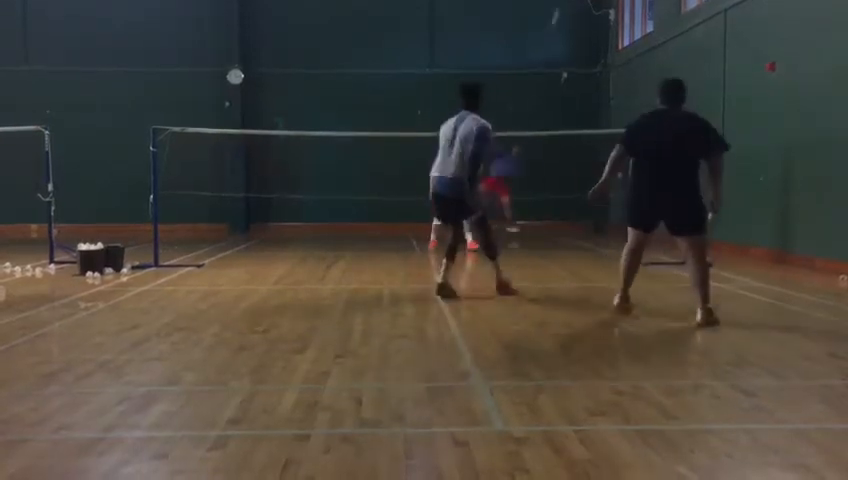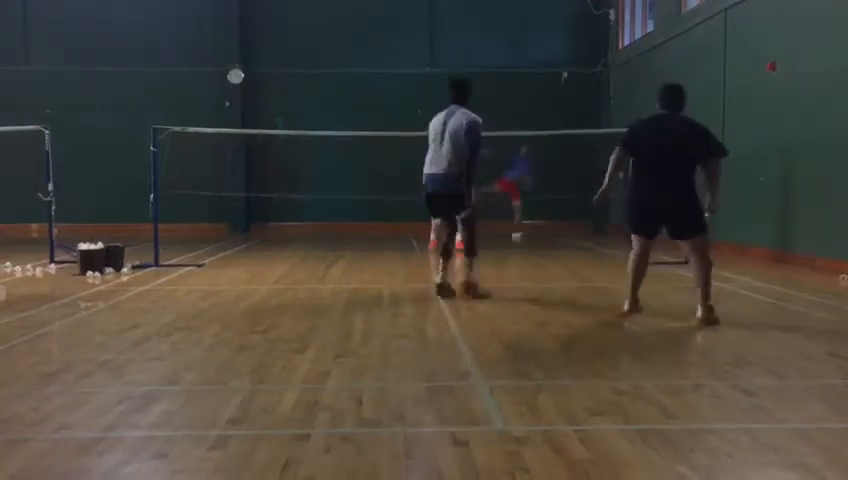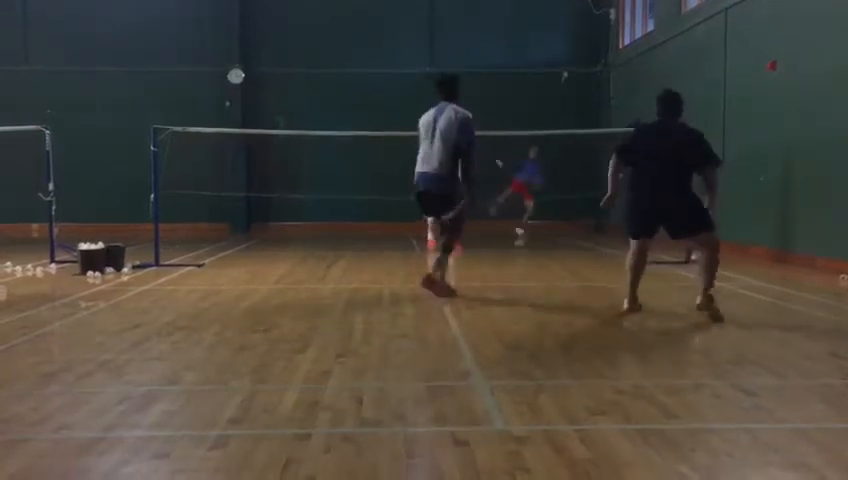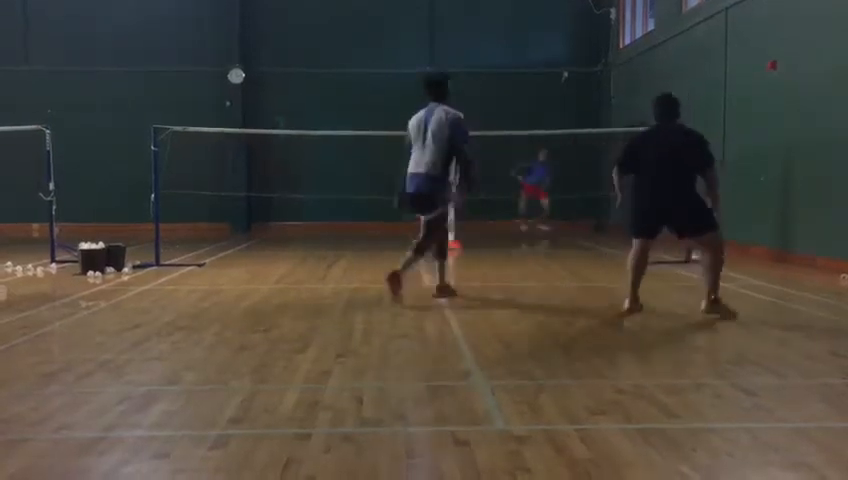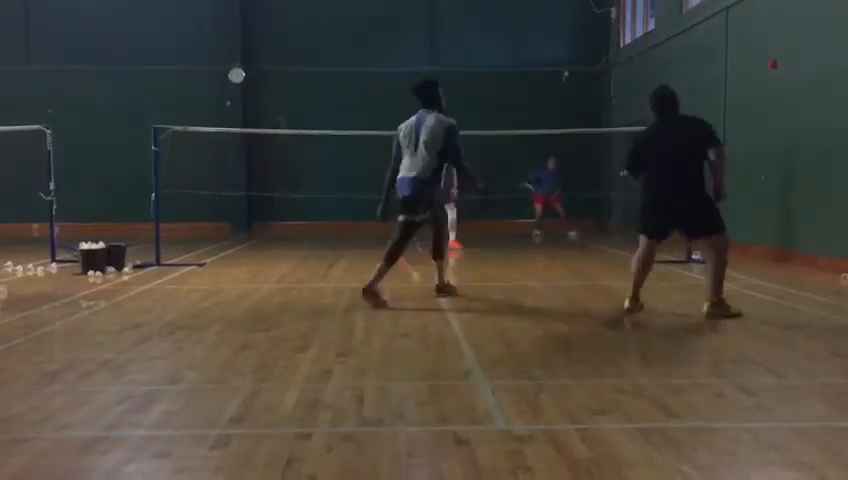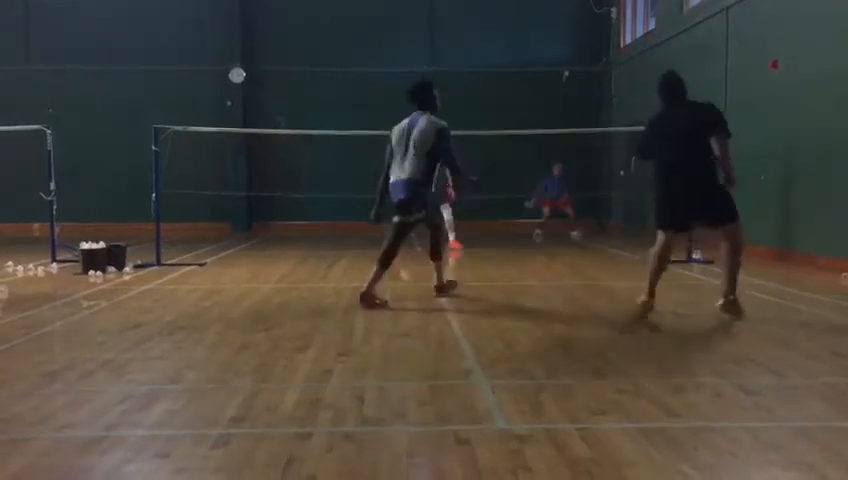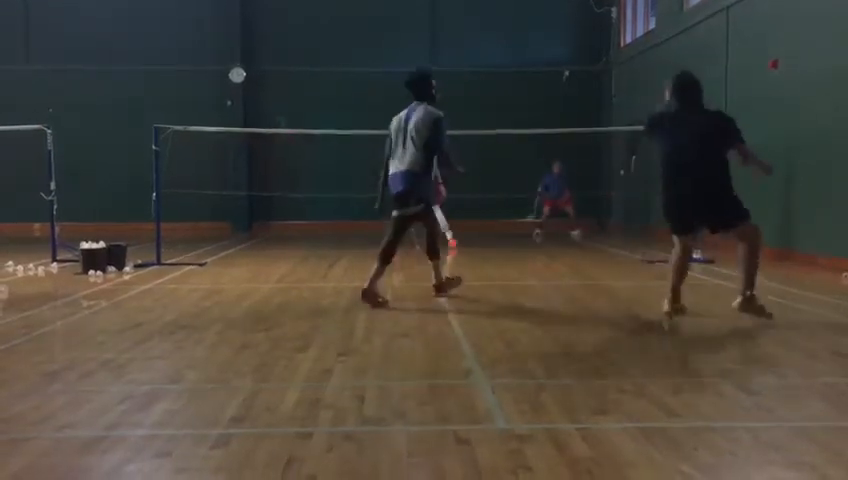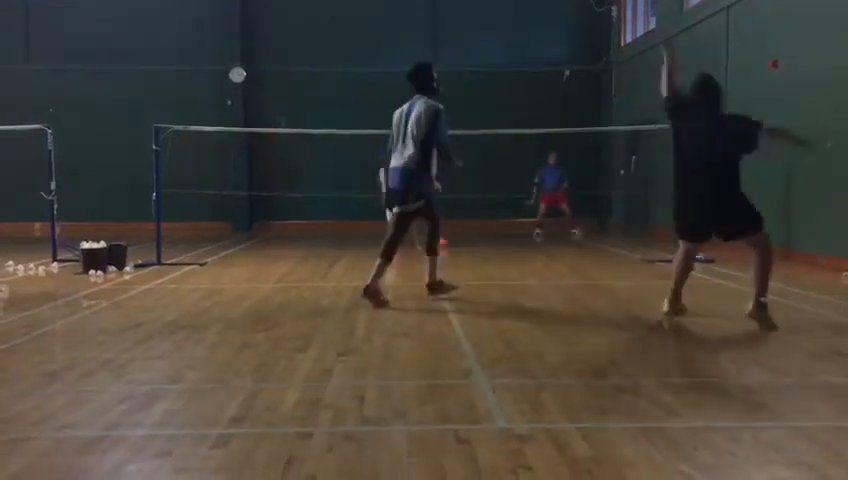
dt=0.1s
person 1, frame 1
left shoulder: (643, 123)
right shoulder: (698, 125)
left elbow: (621, 152)
right elbow: (715, 159)
left wrist: (605, 181)
right wrist: (716, 193)
left hip: (643, 193)
right hip: (682, 196)
left knee: (635, 243)
right knee: (696, 252)
left ankle: (623, 295)
right ankle: (704, 309)
person 1, frame 2
left shoulder: (642, 127)
right shoulder: (696, 130)
left elbow: (620, 154)
right elbow: (713, 163)
left wrist: (607, 185)
right wrist: (713, 196)
left hip: (643, 198)
right hip: (679, 199)
left knee: (641, 248)
right knee: (700, 251)
left ankle: (632, 300)
right ankle: (704, 307)
person 1, frame 3
left shoulder: (640, 134)
right shoulder: (693, 136)
left elbow: (617, 161)
right elbow: (709, 171)
left wrist: (612, 191)
right wrist: (711, 200)
left hip: (641, 199)
right hip: (678, 199)
left knee: (638, 248)
right knee: (710, 245)
left ankle: (631, 299)
right ankle: (706, 295)
person 1, frame 4
left shoulder: (640, 140)
right shoulder: (693, 138)
left elbow: (619, 170)
right elbow: (709, 173)
left wrist: (621, 196)
right wrist: (714, 200)
left hip: (645, 201)
right hip: (681, 201)
left knee: (639, 248)
right knee: (714, 245)
left ankle: (632, 299)
right ankle: (711, 299)
person 1, frame 5
left shoulder: (646, 137)
right shoulder: (698, 126)
left elbow: (632, 170)
right elbow: (716, 157)
left wrist: (648, 187)
right wrist: (719, 186)
left hip: (655, 200)
right hip: (691, 199)
left knee: (646, 248)
right knee: (718, 247)
left ankle: (633, 299)
right ankle: (714, 302)
person 1, frame 6
left shoulder: (655, 124)
right shoulder: (706, 112)
left elbow: (644, 153)
right elbow: (720, 145)
right wrist: (729, 173)
left hip: (669, 191)
right hip: (705, 188)
left knee: (664, 242)
right knee: (733, 238)
left ankle: (648, 295)
right ankle: (728, 297)
person 1, frame 7
left shoulder: (665, 121)
right shoulder: (719, 121)
left elbow: (651, 124)
right elbow: (741, 153)
left wrist: (668, 103)
right wrist: (761, 166)
left hip: (677, 197)
right hip: (713, 193)
left knee: (682, 247)
right knee: (750, 236)
left ankle: (672, 300)
right ankle: (747, 296)
person 1, frame 8
left shoulder: (682, 115)
right shoulder: (733, 124)
left elbow: (667, 89)
right elbow: (766, 132)
left wrist: (667, 58)
right wrist: (795, 139)
left hip: (689, 202)
right hip: (727, 201)
left knee: (687, 249)
right knee: (762, 247)
left ankle: (672, 300)
right ankle: (758, 304)
person 2, frame 1
left shoulder: (447, 125)
right shoulder: (481, 126)
right elbow: (475, 161)
right wrist: (470, 191)
left hip: (438, 184)
right hip: (458, 186)
left knee: (457, 234)
right knee: (484, 230)
left ankle: (443, 281)
right ankle: (500, 280)
person 2, frame 2
left shoulder: (436, 120)
right shoulder: (471, 120)
right elbow: (471, 158)
right wrist: (470, 189)
left hip: (431, 180)
right hip: (452, 181)
left knee: (448, 231)
right knee: (470, 228)
left ankle: (442, 281)
right ankle: (469, 281)
person 2, frame 3
left shoulder: (425, 117)
right shoulder: (462, 116)
right elbow: (466, 155)
right wrist: (470, 186)
left hip: (422, 179)
right hip: (445, 180)
left knee: (445, 228)
right knee: (453, 229)
left ankle: (440, 279)
right ankle: (434, 275)
person 2, frame 4
left shoulder: (415, 119)
right shoulder: (454, 118)
right elbow: (461, 156)
left wrist: (404, 192)
right wrist: (468, 183)
left hip: (414, 180)
right hip: (435, 181)
left knee: (439, 230)
right knee: (431, 233)
left ankle: (442, 283)
right ankle: (398, 273)
person 2, frame 5
left shoulder: (404, 126)
right shoulder: (446, 125)
left elbow: (394, 167)
right elbow: (457, 162)
left wrist: (385, 201)
right wrist: (476, 184)
left hip: (405, 184)
right hip: (424, 186)
left knee: (440, 226)
right knee: (403, 238)
left ankle: (441, 283)
right ankle: (372, 286)
person 2, frame 6
left shoulder: (398, 128)
right shoulder: (437, 127)
left elbow: (387, 169)
right elbow: (449, 164)
left wrist: (378, 204)
right wrist: (470, 179)
left hip: (397, 187)
right hip: (415, 189)
left knee: (437, 227)
right knee: (396, 239)
left ankle: (441, 283)
right ankle: (369, 290)
person 2, frame 7
left shoulder: (398, 118)
right shoulder: (433, 116)
left elbow: (388, 158)
right elbow: (441, 156)
left wrist: (382, 195)
right wrist: (457, 170)
left hip: (397, 179)
right hip: (414, 180)
left knee: (432, 226)
right knee: (396, 234)
left ankle: (440, 281)
right ankle: (370, 288)
person 2, frame 8
left shoulder: (400, 111)
right shoulder: (433, 109)
left elbow: (391, 149)
right elbow: (441, 149)
left wrist: (388, 189)
right wrist: (455, 164)
left hip: (398, 174)
right hip: (413, 176)
left knee: (434, 222)
right knee: (398, 230)
left ankle: (433, 281)
right ankle: (372, 285)
